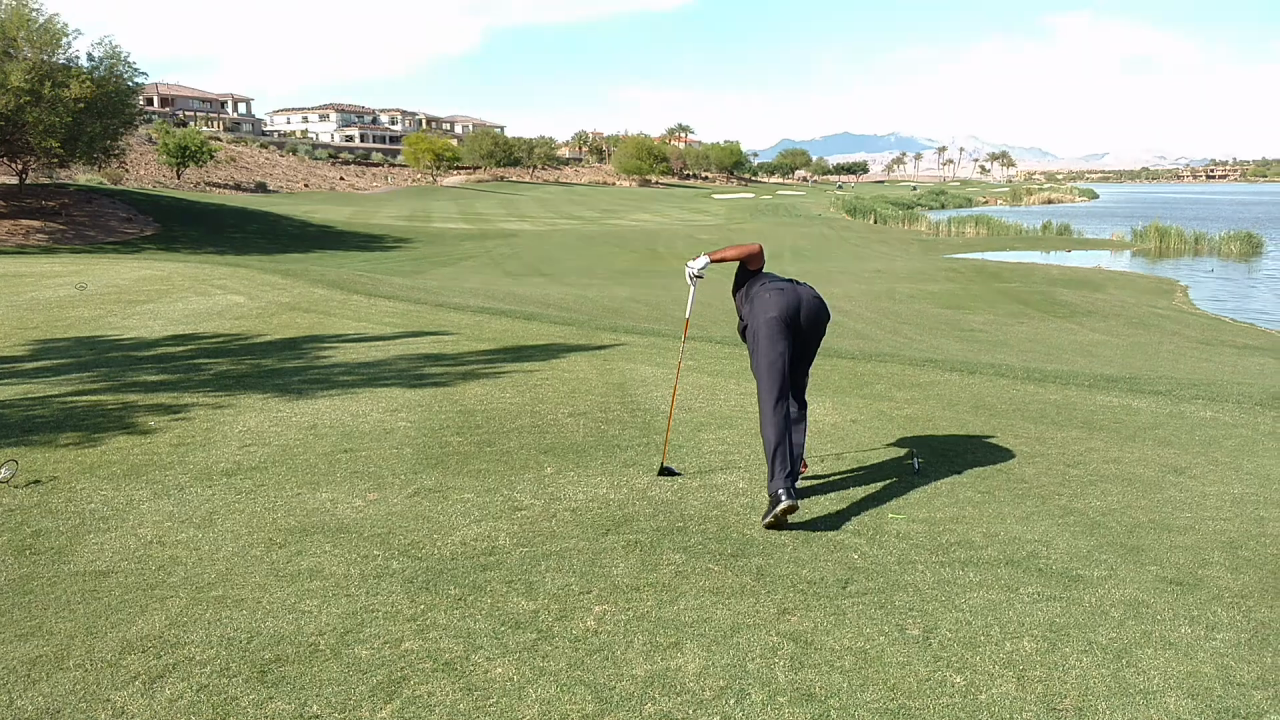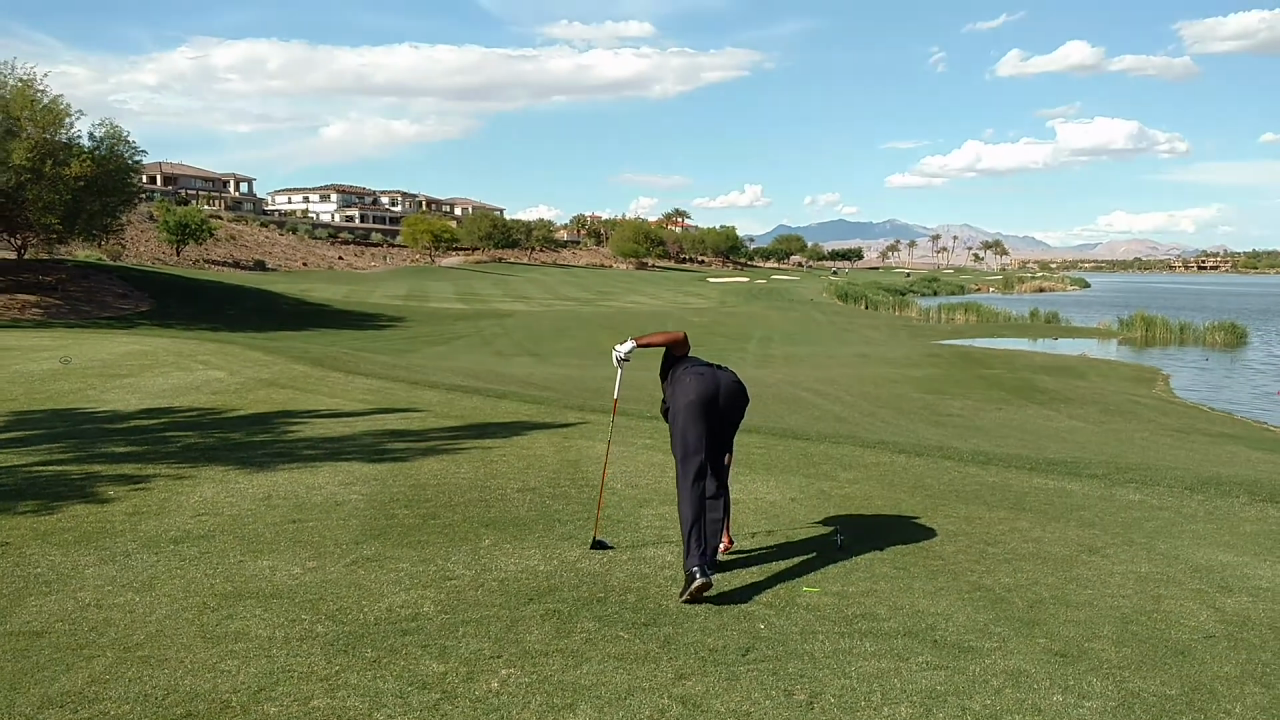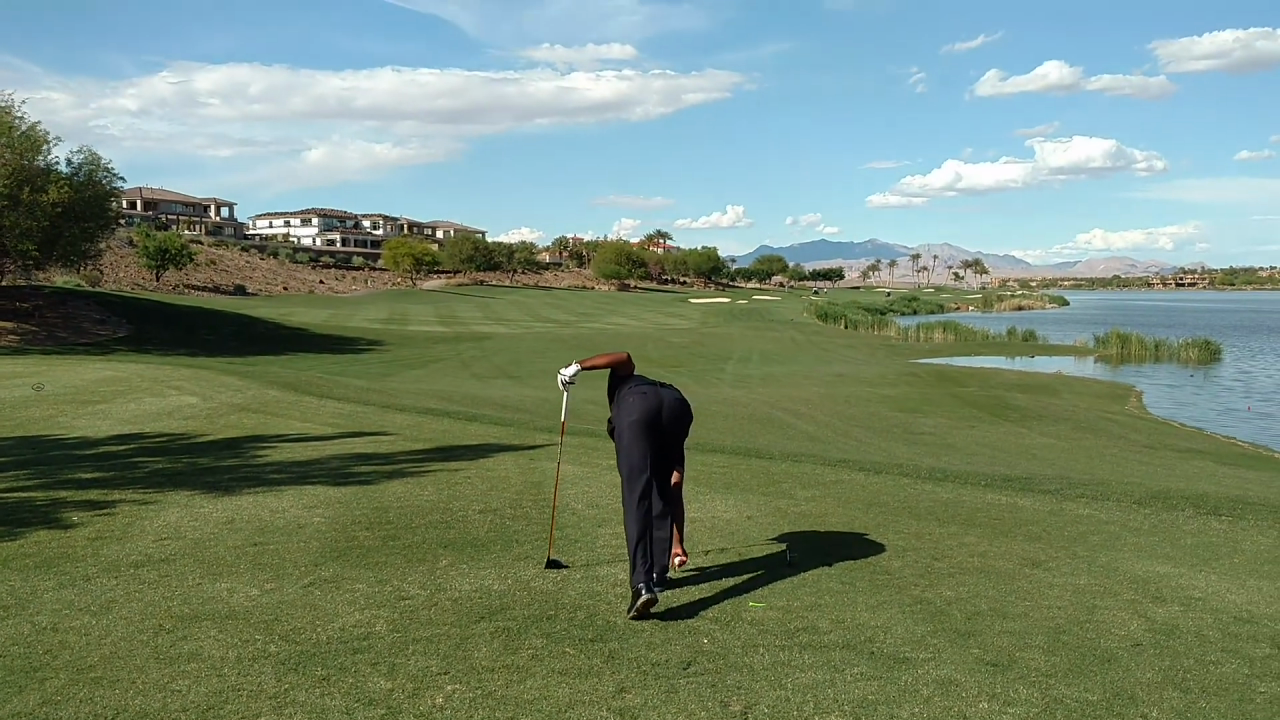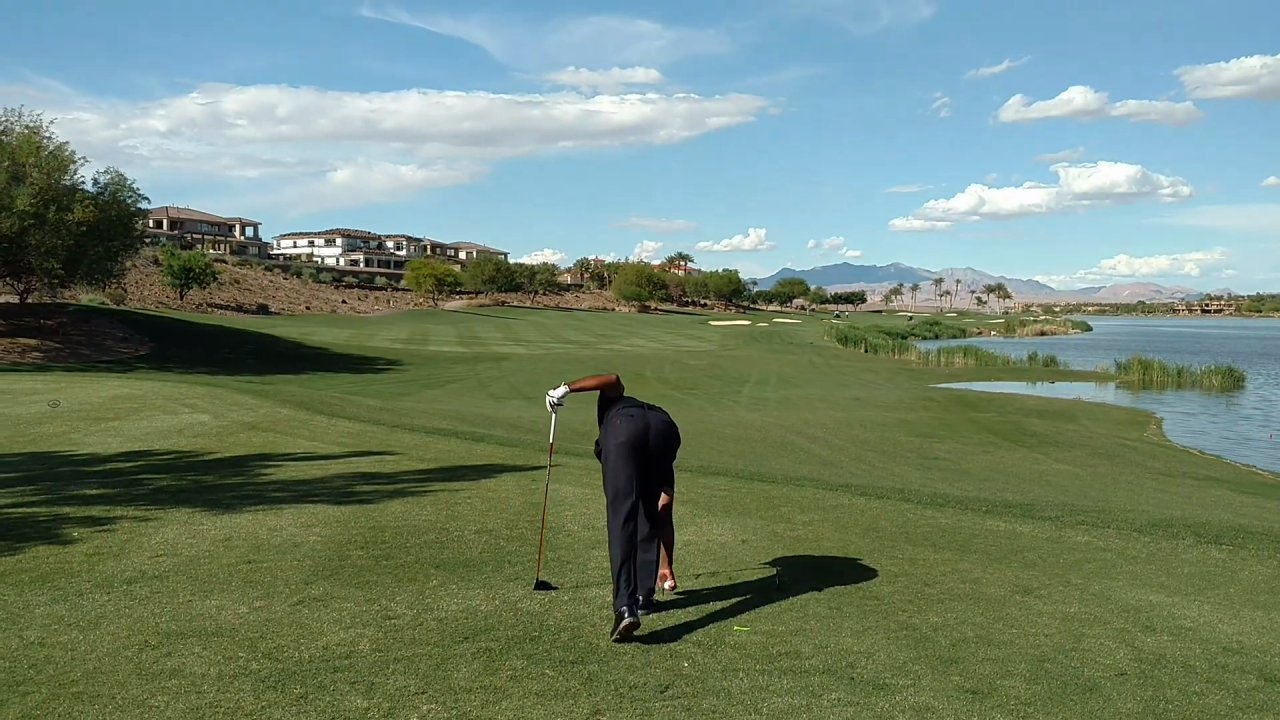
dt=1s
person 1, frame 1
left shoulder: (749, 282)
left elbow: (756, 250)
right elbow: (800, 382)
left wrist: (707, 258)
left hip: (770, 304)
right hip: (814, 305)
left knee: (772, 401)
right knee: (794, 396)
left ankle: (781, 490)
right ankle: (787, 481)
person 1, frame 2
left shoulder: (677, 366)
left elbow: (680, 338)
right elbow: (724, 472)
left wrist: (634, 343)
right wrist: (724, 532)
left hip: (692, 387)
right hip: (734, 389)
left knee: (690, 479)
right knee: (714, 476)
left ankle: (696, 568)
right ankle: (708, 554)
person 1, frame 3
left shoulder: (623, 387)
left elbow: (624, 359)
right elbow: (676, 493)
left wrist: (578, 366)
right wrist: (678, 545)
left hip: (636, 405)
right hip: (678, 407)
left knee: (636, 497)
right knee: (663, 491)
left ankle: (643, 584)
right ankle: (658, 572)
person 1, frame 4
left shoulder: (614, 409)
left elbow: (614, 381)
right elbow: (665, 514)
left wrist: (567, 388)
right wrist: (667, 566)
left hip: (623, 427)
right hip: (665, 431)
left knee: (621, 520)
right knee: (649, 515)
left ankle: (625, 607)
right ankle: (643, 595)
